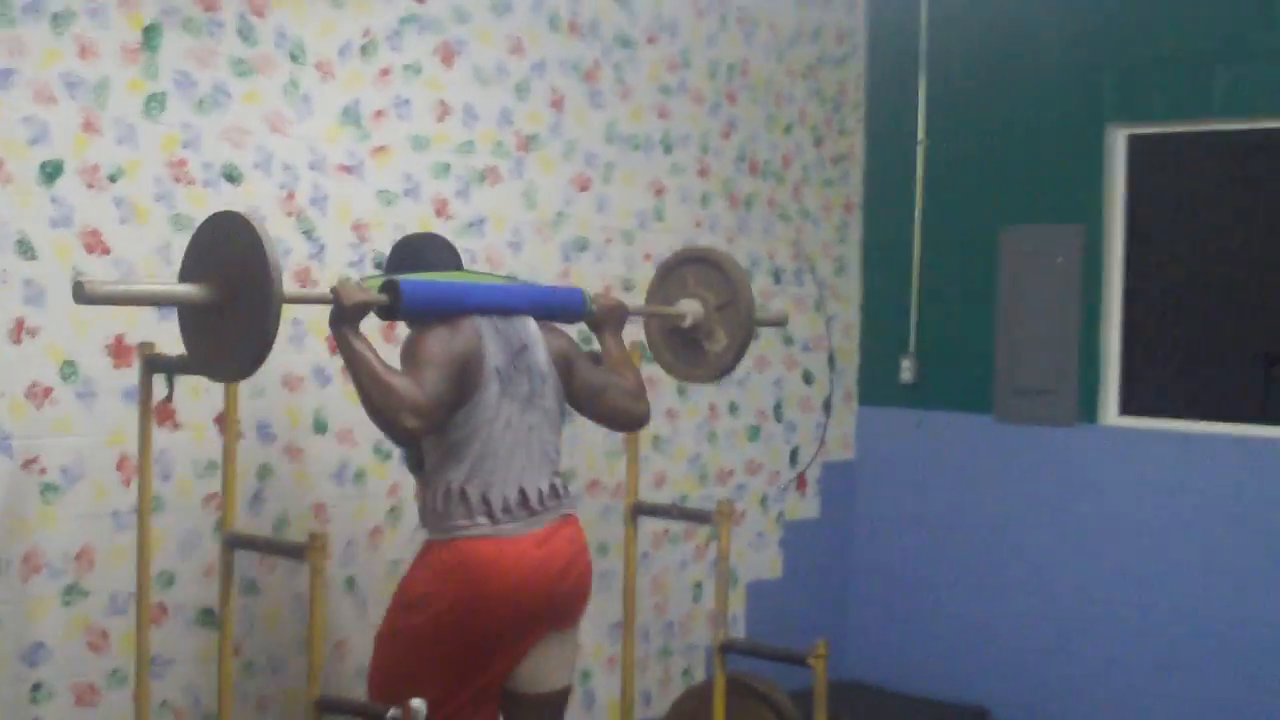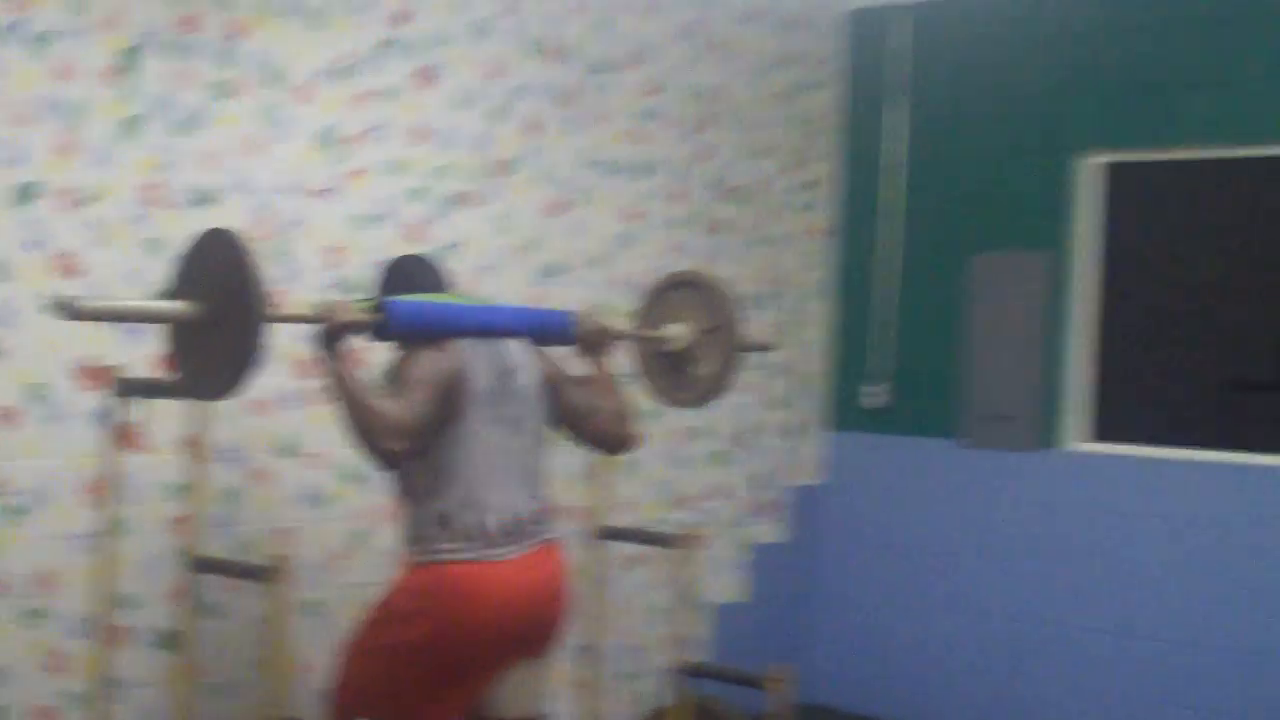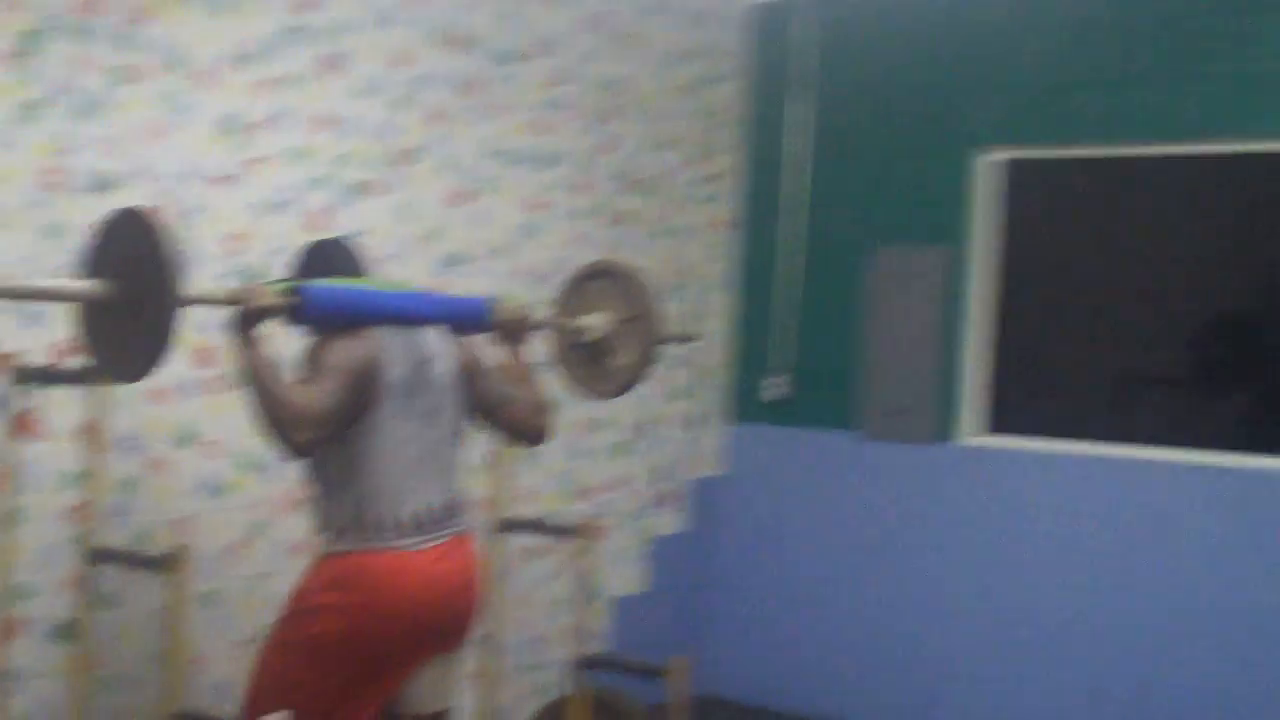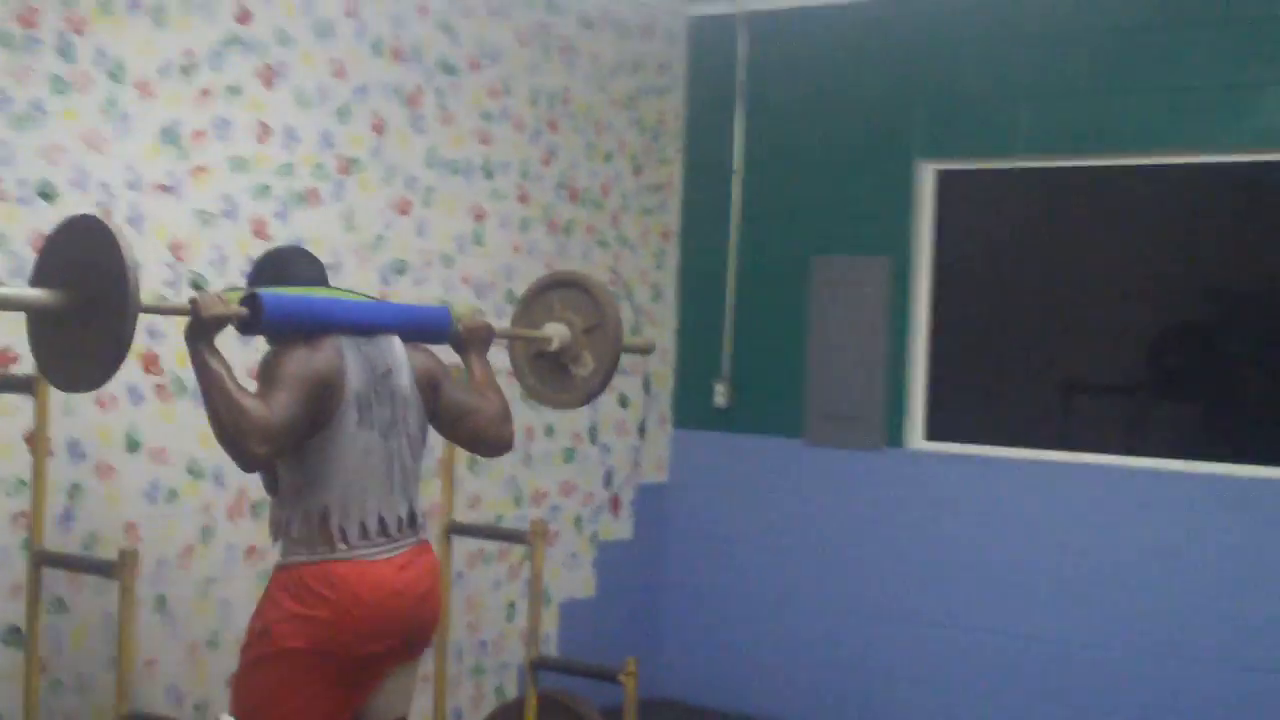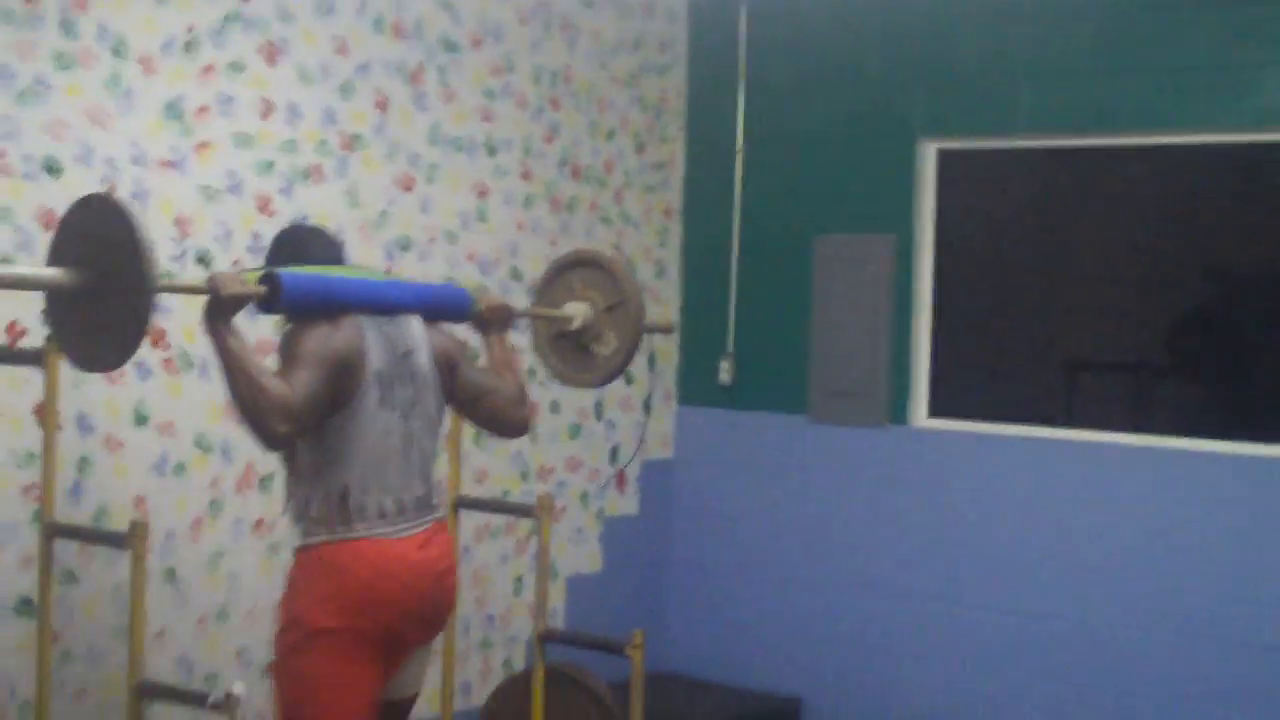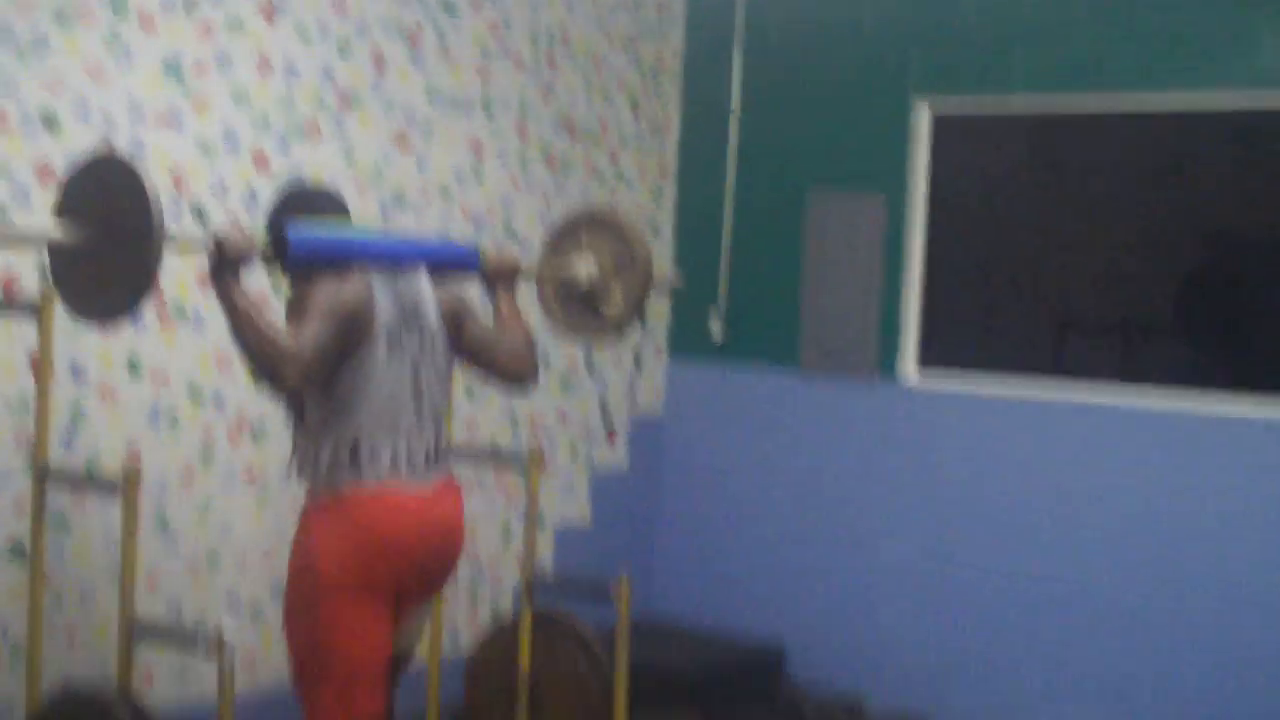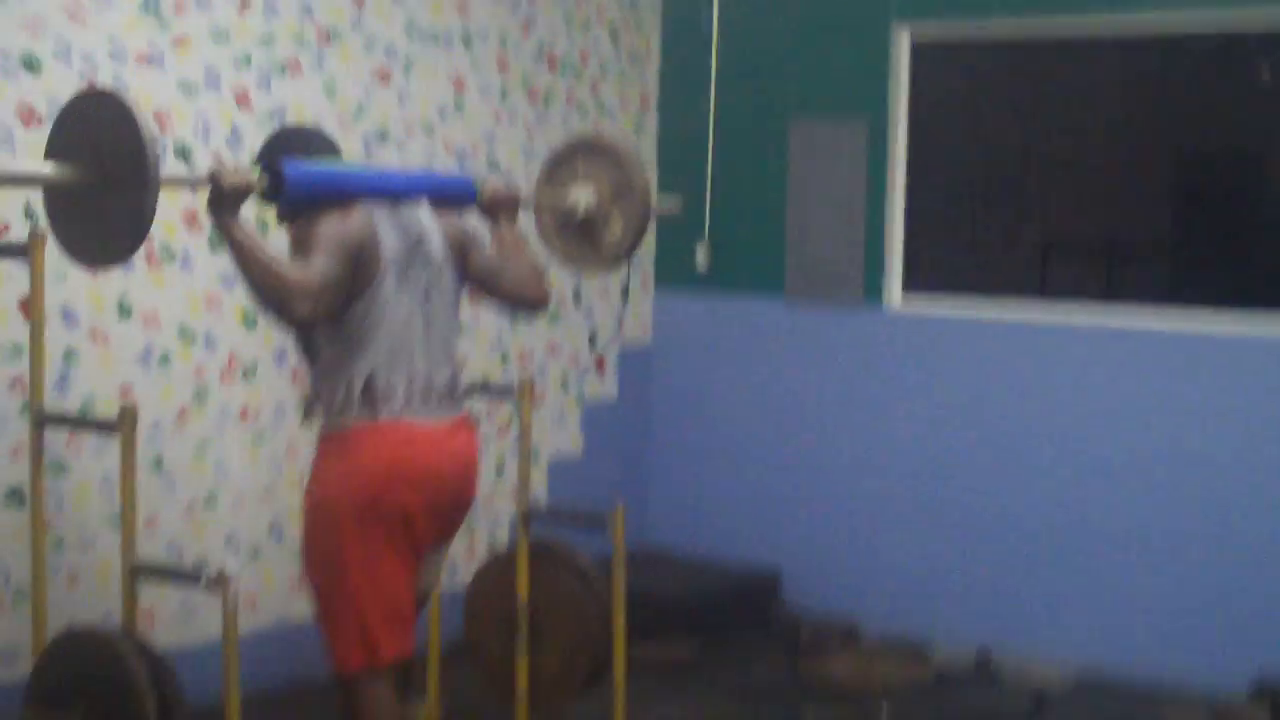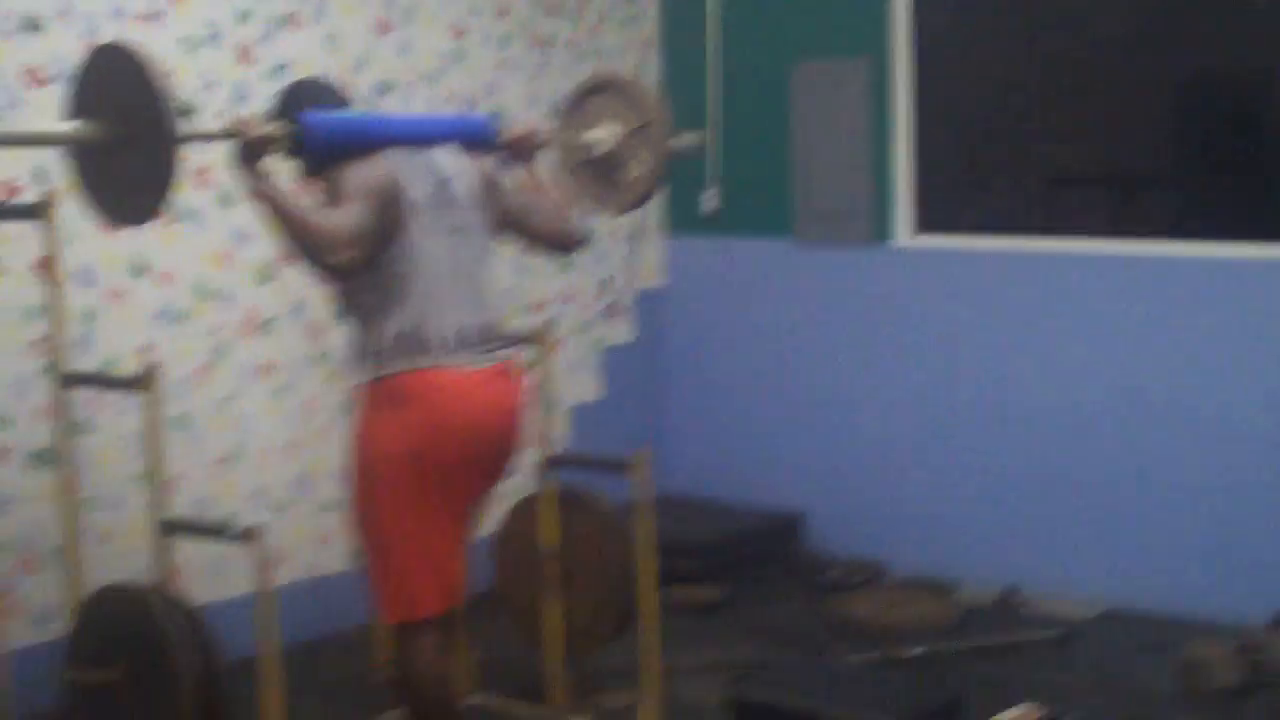
dt=0.1s
person 1, frame 1
left shoulder: (439, 339)
right shoulder: (542, 335)
left elbow: (410, 416)
right elbow: (631, 411)
left wrist: (349, 333)
right wrist: (610, 334)
left hip: (478, 560)
right hip: (561, 553)
person 1, frame 2
left shoulder: (427, 361)
right shoulder: (530, 360)
left elbow: (394, 439)
right elbow: (616, 433)
left wrist: (335, 353)
right wrist: (595, 357)
left hip: (458, 583)
right hip: (537, 577)
person 1, frame 3
left shoulder: (342, 347)
right shoulder: (448, 345)
left elbow: (301, 426)
right elbow: (532, 422)
left wrist: (247, 333)
right wrist: (512, 344)
left hip: (369, 575)
right hip: (451, 571)
person 1, frame 4
left shoulder: (301, 359)
right shoulder: (411, 358)
left elbow: (257, 442)
right elbow: (496, 435)
left wrist: (202, 346)
right wrist: (475, 354)
left hip: (329, 589)
right hip: (413, 581)
person 1, frame 5
left shoulder: (321, 338)
right shoulder: (426, 337)
left elbow: (277, 423)
right elbow: (512, 415)
left wrist: (221, 326)
right wrist: (494, 335)
left hip: (348, 566)
right hip: (429, 559)
person 1, frame 6
left shoulder: (329, 292)
right shoulder: (433, 293)
left elbow: (290, 370)
right elbow: (519, 367)
left wrist: (227, 281)
right wrist: (502, 291)
left hip: (359, 520)
right hip: (436, 513)
person 1, frame 7
left shoulder: (335, 227)
right shoulder: (439, 223)
left elbow: (301, 303)
right elbow: (530, 291)
left wrist: (230, 220)
right wrist: (504, 220)
left hip: (374, 452)
right hip: (451, 445)
left knee: (365, 659)
right knee: (391, 623)
person 1, frame 8
left shoulder: (359, 175)
right shoulder: (463, 163)
left elbow: (339, 251)
right elbow: (565, 231)
left wrist: (258, 174)
right wrist: (526, 165)
left hip: (419, 401)
right hip: (493, 387)
left knee: (418, 612)
right knee: (432, 581)
